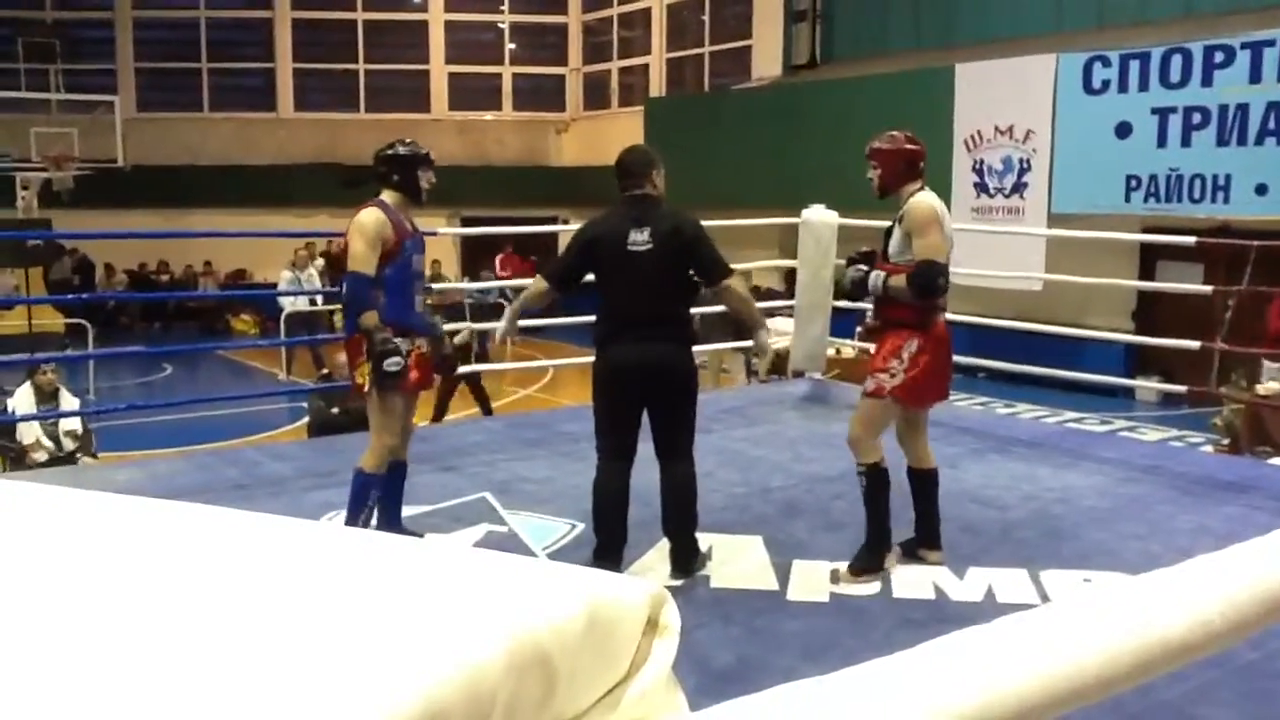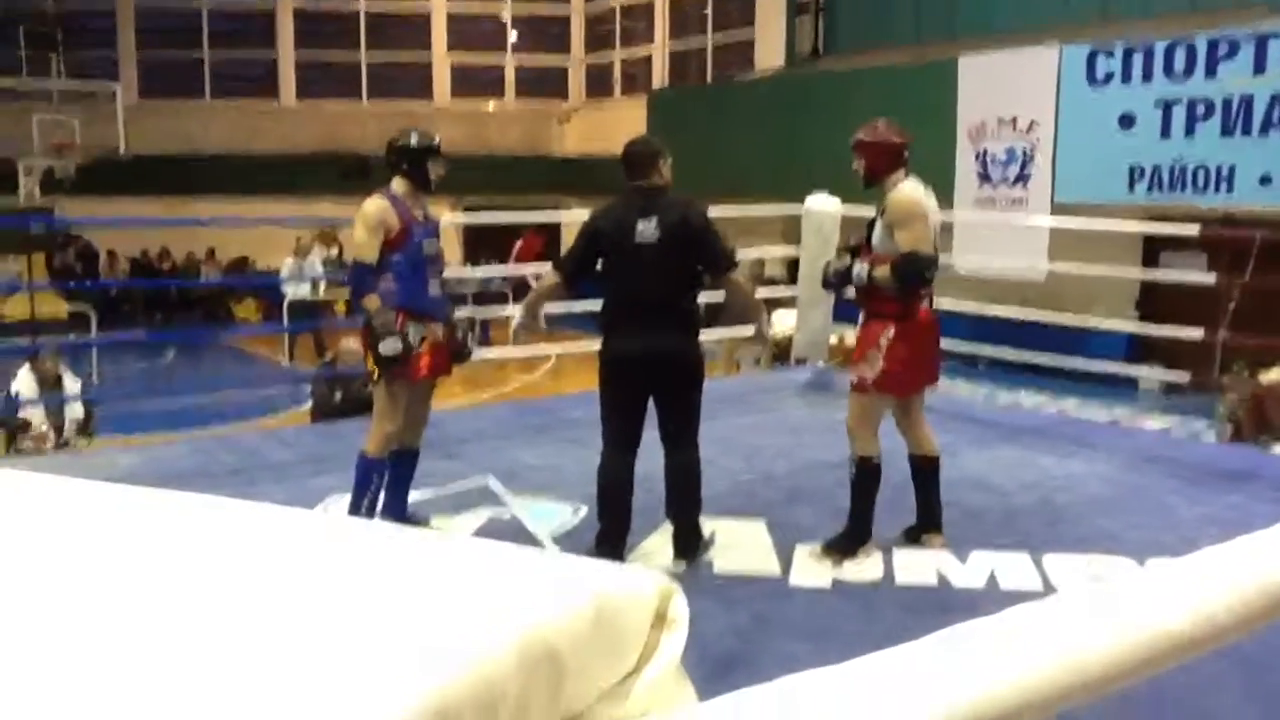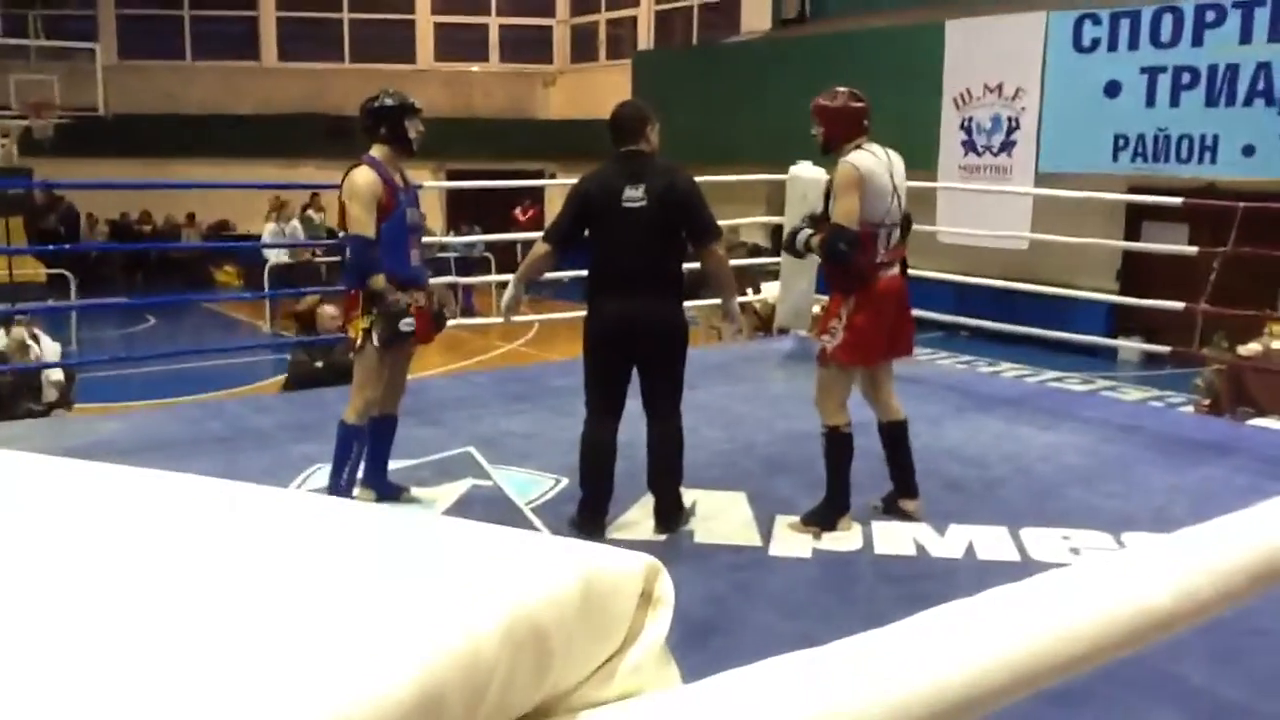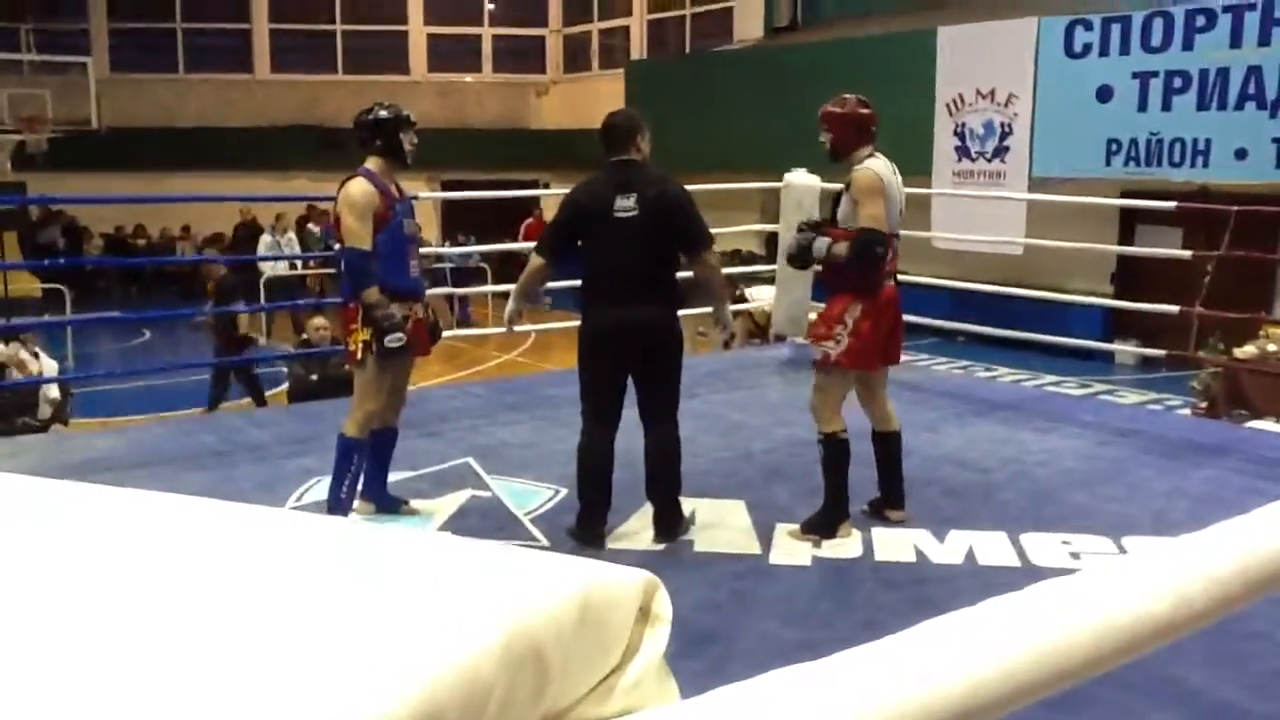
dt=0.5s
person 1, frame 1
left shoulder: (920, 208)
right shoulder: (916, 207)
left elbow: (930, 282)
left wrist: (873, 281)
right wrist: (874, 267)
left hip: (912, 340)
right hip: (910, 335)
left knee: (862, 435)
right knee: (913, 437)
left ankle: (876, 550)
right ankle: (927, 540)
person 1, frame 2
left shoulder: (901, 199)
right shoulder: (915, 193)
left elbow: (916, 272)
left wrist: (858, 273)
right wrist: (864, 261)
left hip: (895, 326)
right hip: (910, 322)
left knee: (861, 427)
right knee: (912, 422)
left ankle: (857, 535)
right ankle: (929, 525)
person 1, frame 3
left shoulder: (850, 168)
right shoulder: (891, 159)
left elbow: (841, 247)
left wrist: (805, 238)
left hip: (859, 294)
right hip: (890, 286)
left knee: (830, 399)
right knee: (881, 392)
left ankle: (836, 508)
right ankle: (906, 493)
person 1, frame 4
left shoulder: (865, 175)
right shoulder: (884, 168)
left elbow: (869, 249)
left wrist: (818, 248)
right wrist: (827, 234)
left hip: (858, 302)
right hip: (878, 296)
left knee: (825, 404)
right knee: (875, 400)
left ankle: (834, 514)
right ankle: (892, 500)
person 2, frame 1
left shoulder: (598, 229)
right shoulder: (681, 225)
left elbow: (548, 285)
right elbow: (726, 285)
left wrist: (511, 317)
right wrist: (759, 329)
left hip: (616, 358)
right hip: (671, 357)
left knee: (613, 460)
right knee: (676, 459)
left ankle: (608, 558)
right ankle: (684, 555)
person 2, frame 2
left shoulder: (605, 219)
right shoulder: (688, 215)
left elbow: (560, 277)
right elbow: (728, 278)
left wrist: (527, 311)
right wrist: (758, 317)
left hip: (622, 347)
right hip: (677, 346)
left knee: (618, 448)
right knee: (681, 446)
left ankle: (610, 544)
right ankle: (687, 540)
person 2, frame 3
left shoulder: (592, 184)
right shoulder: (676, 182)
left elbow: (548, 246)
right elbow: (710, 250)
left wrist: (516, 286)
right wrist: (729, 298)
left hip: (607, 314)
right hip: (662, 314)
left knee: (601, 417)
right knee: (664, 415)
left ankle: (592, 514)
right ankle: (668, 511)
person 2, frame 4
left shoulder: (584, 194)
right shoulder: (667, 191)
left elbow: (543, 259)
right elbow: (703, 259)
left wrist: (518, 300)
right wrist: (721, 305)
left hip: (601, 323)
right hip: (656, 322)
left knee: (598, 426)
right knee: (660, 423)
left ankle: (591, 524)
right ankle: (668, 519)
person 3, frame 1
left shoulder: (407, 223)
right shoulder: (371, 220)
right elbow: (357, 289)
left wrist: (432, 336)
right wrist: (380, 341)
left hip: (409, 343)
right hip: (380, 346)
left knee: (401, 438)
right knee: (384, 441)
left ankle: (390, 524)
right ankle: (354, 532)
person 3, frame 2
left shoulder: (425, 215)
right shoulder: (378, 209)
right elbow: (360, 275)
left wrist: (448, 325)
right wrist: (380, 324)
left hip: (427, 331)
right hip: (396, 332)
left knee: (414, 426)
right knee: (387, 429)
left ankle: (395, 510)
right ankle: (359, 519)
person 3, frame 3
left shoulder: (400, 177)
right shoulder: (365, 178)
right elbow: (361, 251)
left wrist: (425, 296)
right wrist: (388, 301)
left hip: (406, 299)
right hip: (377, 303)
left knee: (391, 395)
right knee: (365, 398)
left ankle: (375, 480)
right ankle: (339, 491)
person 3, frame 4
left shoulder: (395, 188)
right shoulder: (360, 190)
right elbow: (357, 263)
left wrist: (422, 309)
right wrist: (381, 314)
left hip: (404, 310)
right hip: (377, 315)
left knee: (392, 406)
right knee: (367, 409)
left ankle: (374, 492)
right ankle: (338, 505)
